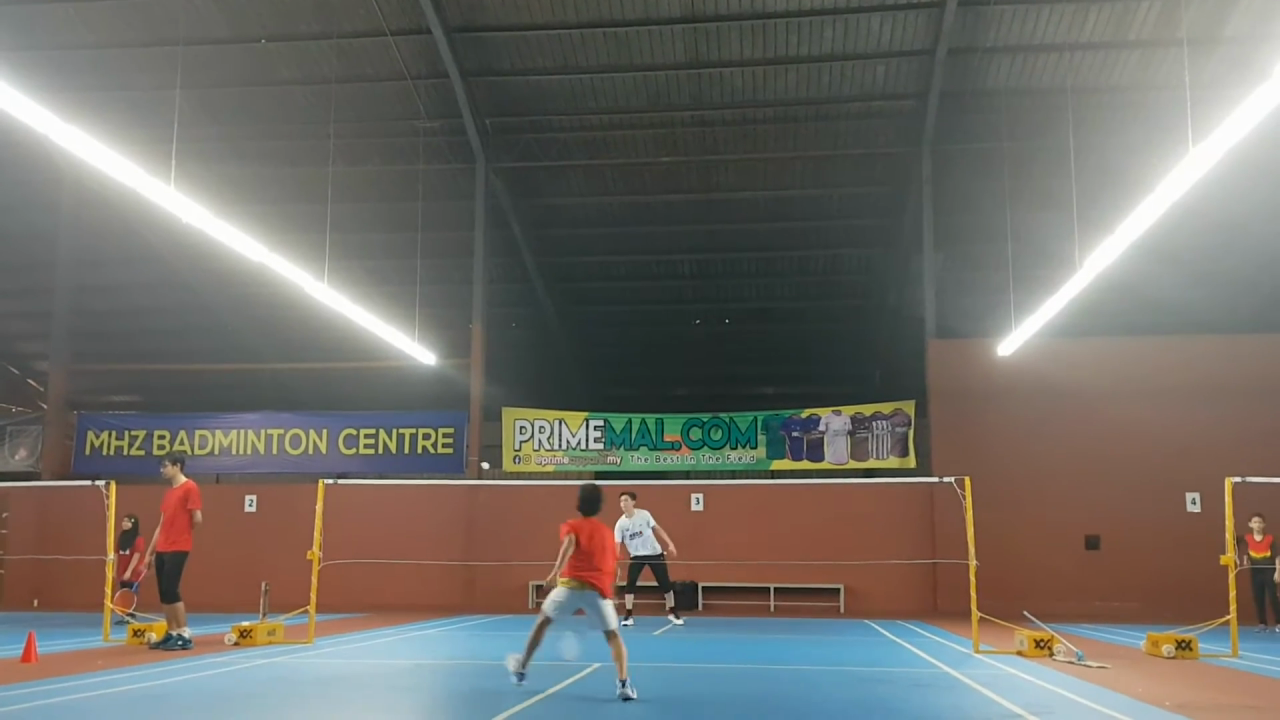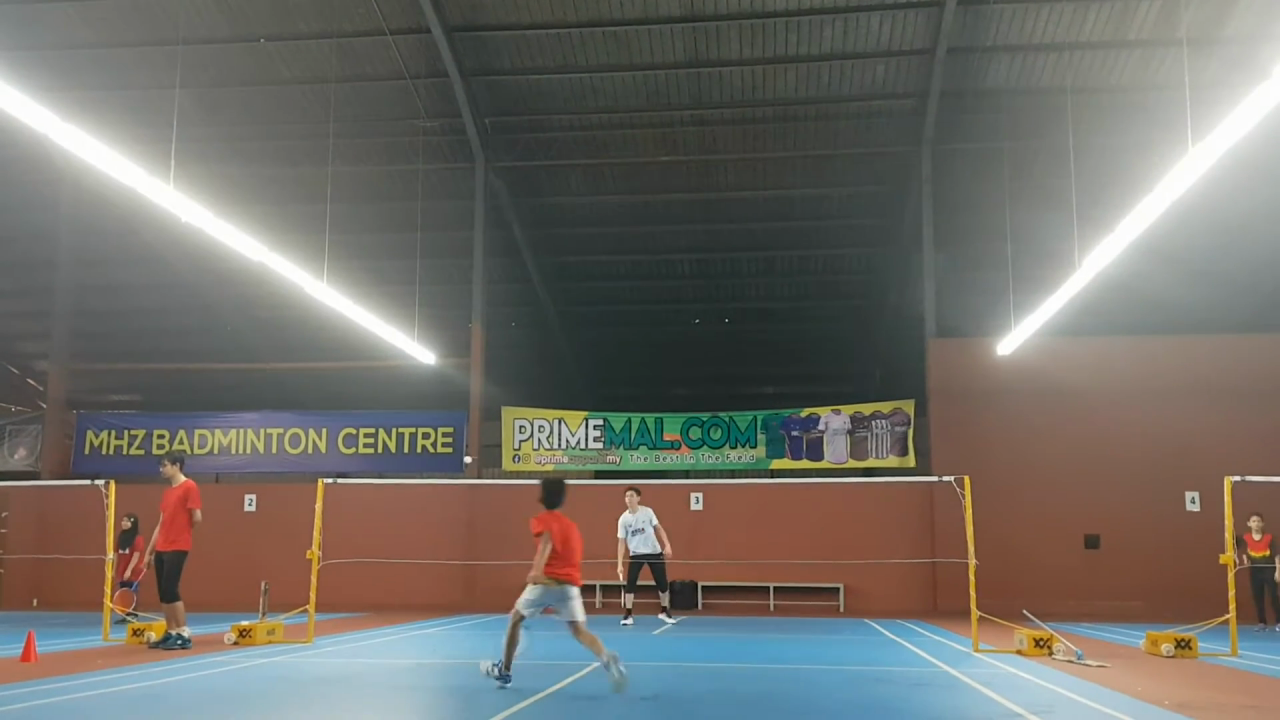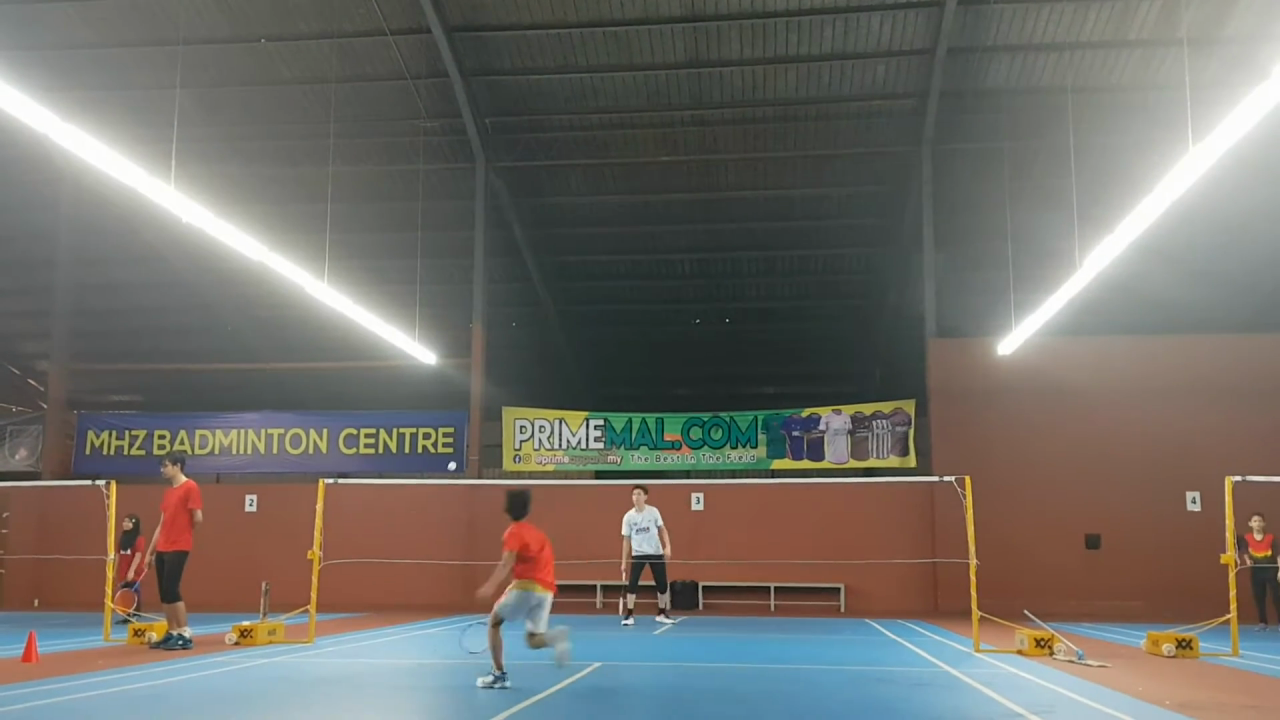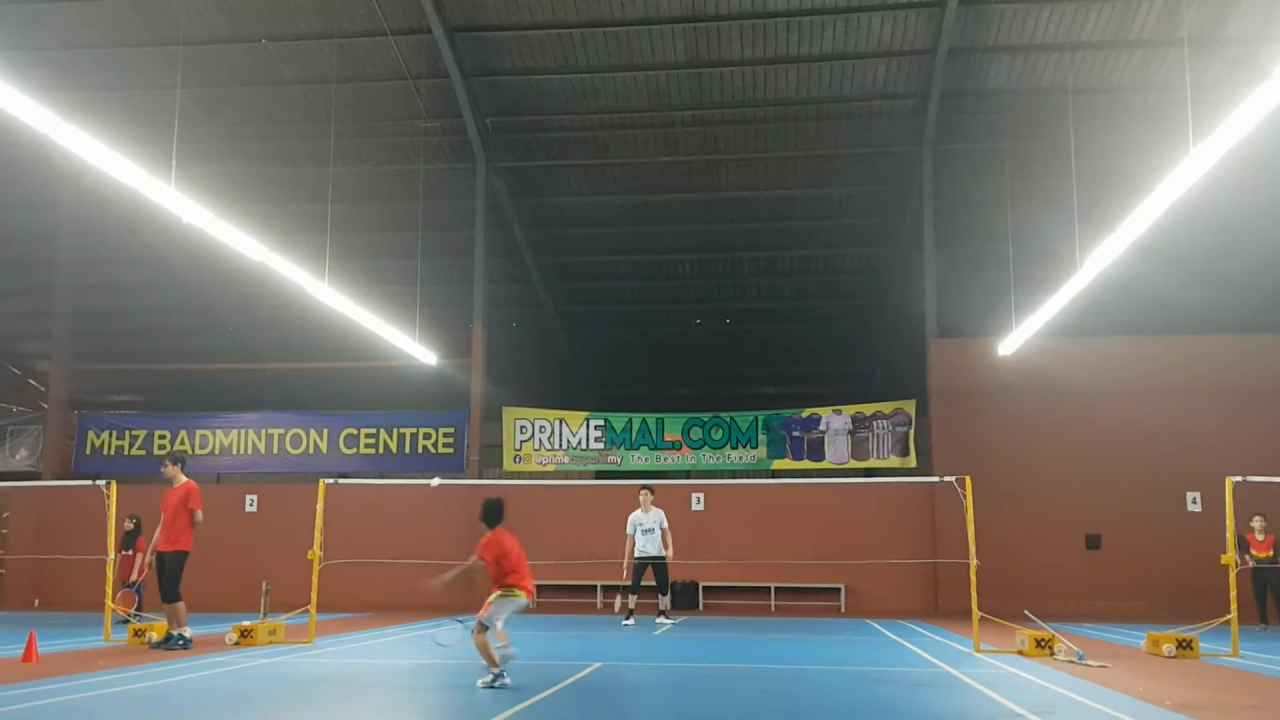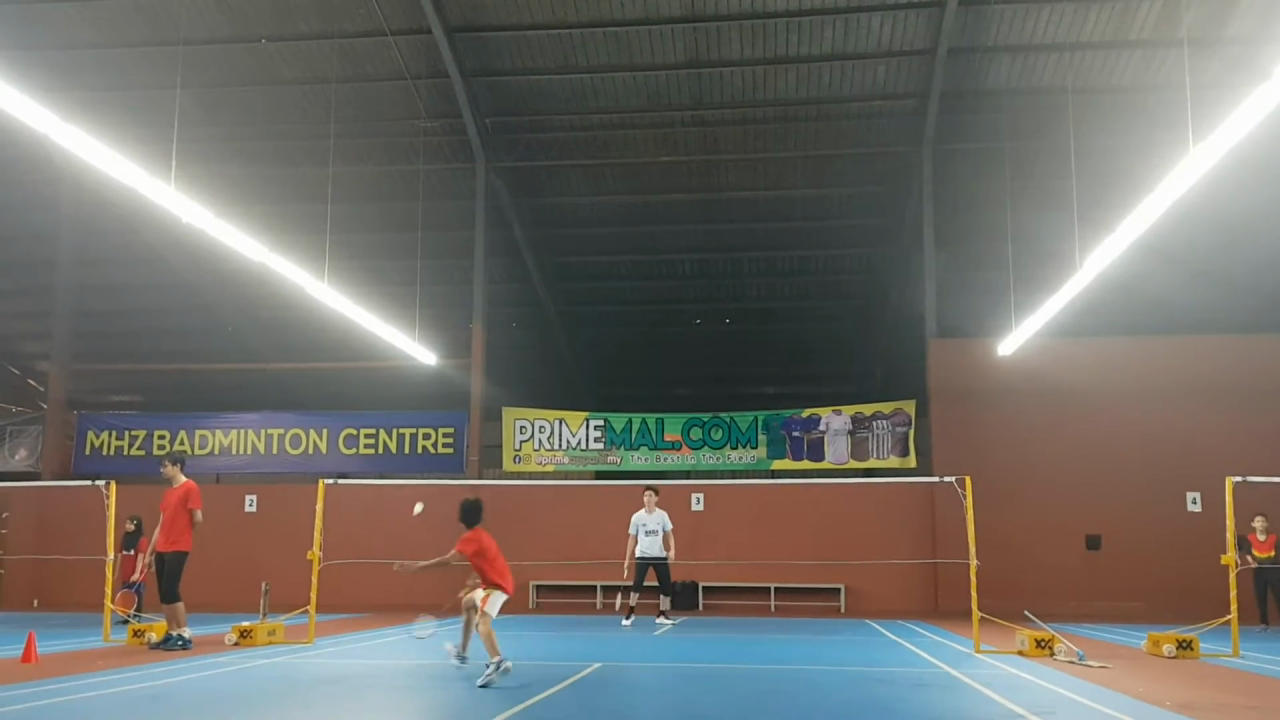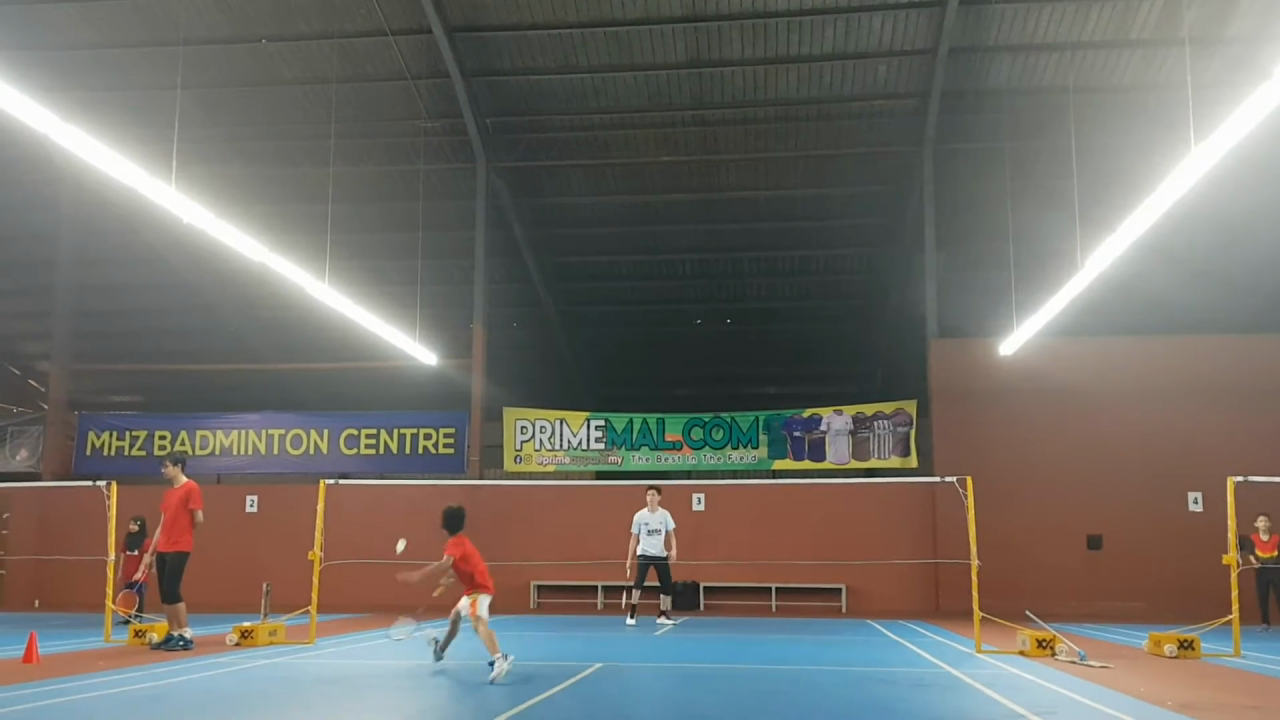
dt=0.1s
person 1, frame 1
left shoulder: (190, 487)
right shoulder: (168, 492)
left elbow: (197, 519)
right elbow: (161, 525)
left wrist: (182, 533)
right wrist: (150, 551)
left hip: (178, 549)
right hip: (162, 549)
left knee: (171, 591)
right knee: (164, 592)
left ankle: (184, 635)
right ankle: (171, 633)
person 1, frame 2
left shoulder: (189, 487)
right shoulder: (167, 492)
left elbow: (197, 518)
right elbow: (161, 524)
left wrist: (181, 533)
right wrist: (149, 551)
left hip: (177, 548)
right hip: (161, 549)
left knee: (170, 590)
right knee: (163, 592)
left ankle: (184, 634)
right ankle: (171, 632)
person 1, frame 3
left shoulder: (190, 487)
right shoulder: (168, 492)
left elbow: (198, 518)
right elbow: (161, 525)
left wrist: (182, 532)
right wrist: (150, 551)
left hip: (178, 548)
right hip: (162, 549)
left knee: (171, 590)
right knee: (164, 592)
left ankle: (185, 635)
right ankle: (172, 633)
person 1, frame 4
left shoulder: (191, 487)
right shoulder: (168, 492)
left elbow: (198, 518)
right elbow: (162, 524)
left wrist: (182, 532)
right wrist: (151, 551)
left hip: (178, 548)
right hip: (163, 549)
left knee: (172, 590)
right knee: (165, 592)
left ankle: (185, 635)
right ankle: (172, 633)
person 1, frame 5
left shoulder: (190, 487)
right shoulder: (168, 492)
left elbow: (198, 518)
right elbow: (161, 525)
left wrist: (182, 533)
right wrist: (149, 552)
left hip: (178, 548)
right hip: (161, 549)
left knee: (171, 590)
right knee: (164, 593)
left ankle: (184, 635)
right ankle: (171, 633)
person 1, frame 6
left shoulder: (191, 488)
right shoulder: (168, 493)
left elbow: (199, 519)
right elbow: (162, 526)
left wrist: (183, 532)
right wrist: (150, 552)
left hip: (179, 549)
right hip: (163, 550)
left knee: (172, 591)
right knee: (165, 593)
left ankle: (185, 636)
right ankle: (173, 634)
person 2, frame 1
left shoulder: (573, 525)
right shoulder: (607, 533)
left elbow: (569, 545)
right elbow: (612, 566)
left wrist: (556, 571)
left hip: (572, 585)
right hip: (599, 590)
left knee: (542, 622)
right knee: (614, 638)
left ankle: (521, 669)
right ankle: (624, 683)
person 2, frame 2
left shoulder: (540, 520)
right shoulder: (570, 524)
left elbow: (546, 542)
left wrist: (537, 568)
left hip: (546, 581)
right hip: (570, 584)
left knee: (515, 619)
right knee: (580, 631)
left ankle: (504, 671)
right ankle: (608, 660)
person 2, frame 3
left shoulder: (513, 532)
right shoulder: (537, 532)
left elbow: (508, 561)
left wrist: (491, 584)
left hip: (525, 586)
right hip: (544, 590)
left knee: (494, 623)
right knee: (533, 641)
left ankle: (499, 675)
right ankle: (553, 637)
person 2, frame 4
left shoulder: (491, 539)
right shoulder: (507, 537)
left elbow: (471, 564)
left wrist: (443, 579)
left hip: (511, 592)
right hip: (524, 590)
left knee: (479, 631)
right knee: (492, 621)
left ankle: (497, 673)
right ankle: (504, 647)
person 2, frame 5
left shoulder: (471, 538)
right shoulder: (481, 535)
left elbow: (450, 558)
left wrist: (417, 565)
right wrist: (477, 579)
left hip: (496, 586)
right hip: (493, 583)
left knee: (483, 622)
right knee: (468, 608)
left ankle: (498, 662)
right ankle: (462, 652)
person 2, frame 6
left shoulder: (454, 544)
right shoulder: (460, 541)
left elbow: (446, 563)
left wrist: (419, 574)
right wrist: (449, 576)
left hip: (478, 591)
right hip: (473, 591)
left knee: (479, 625)
right knee: (455, 615)
left ankle: (499, 659)
right ankle: (441, 649)
